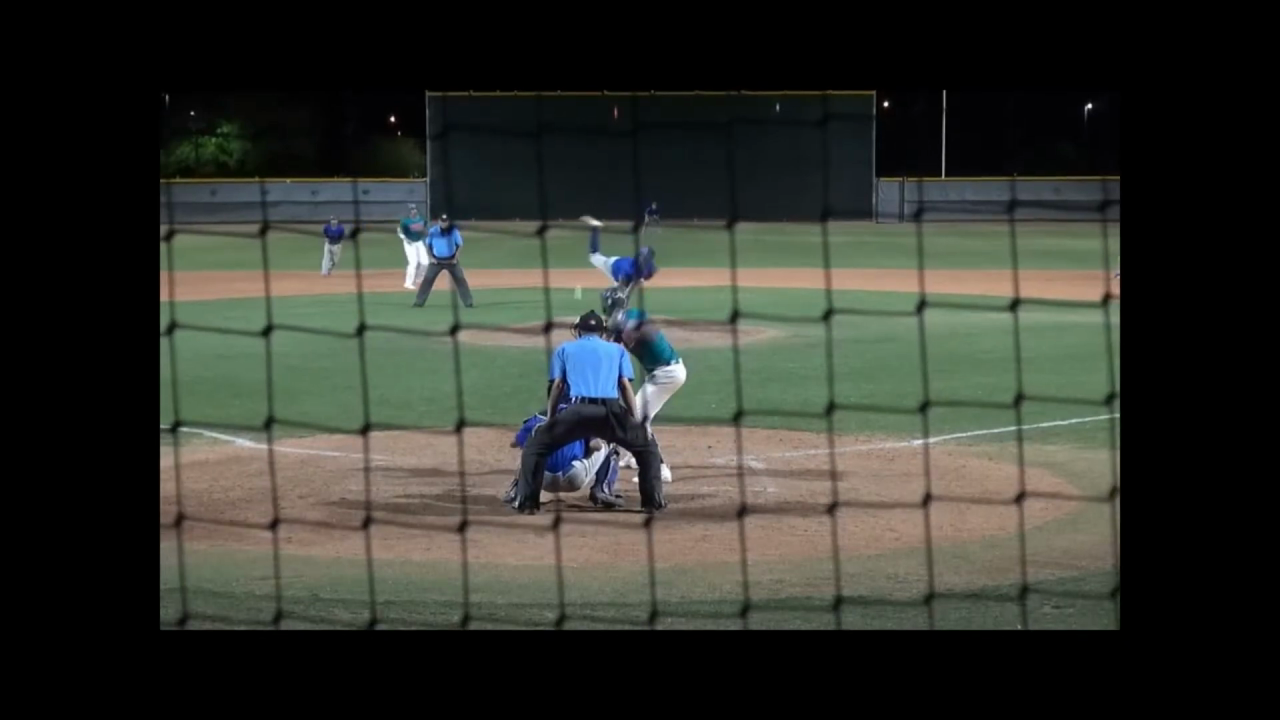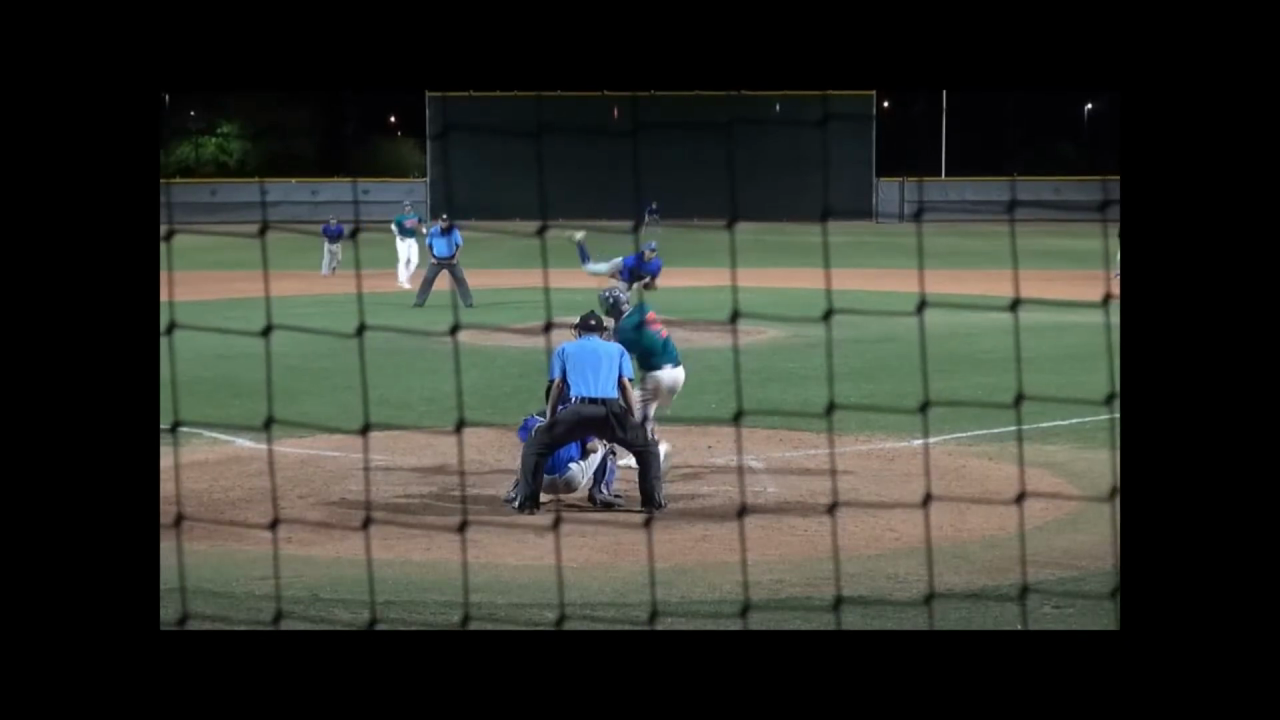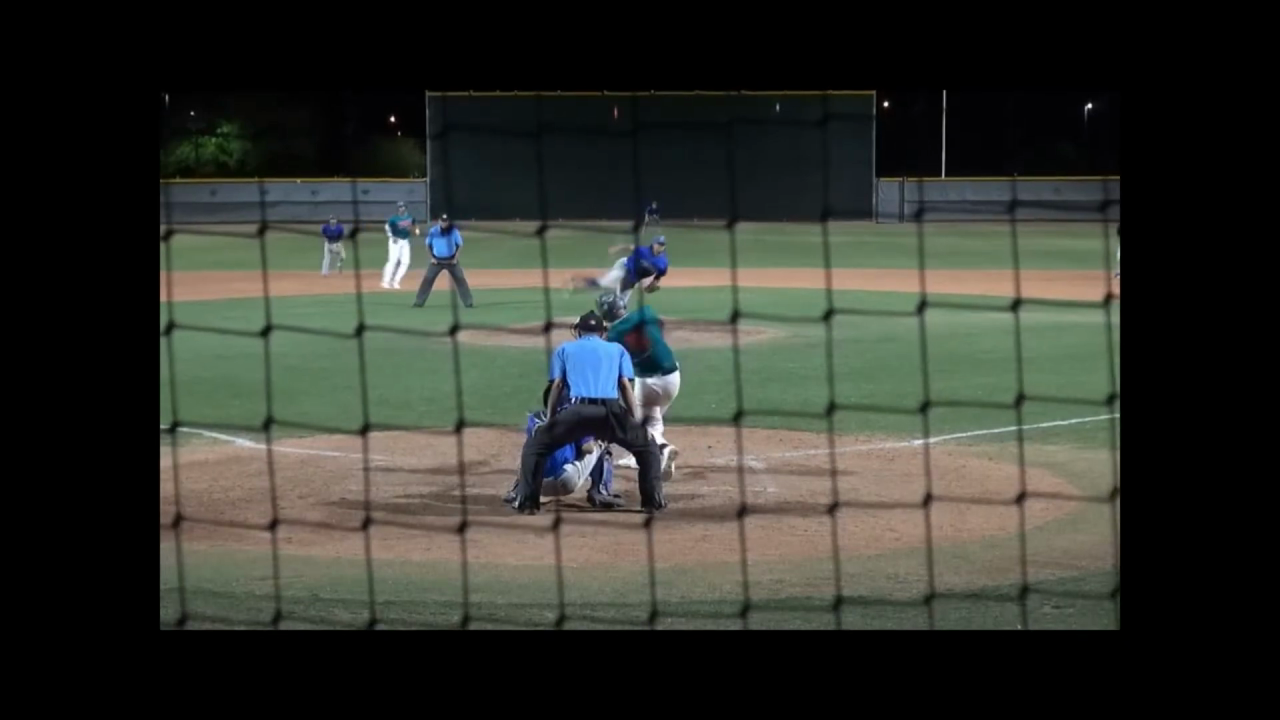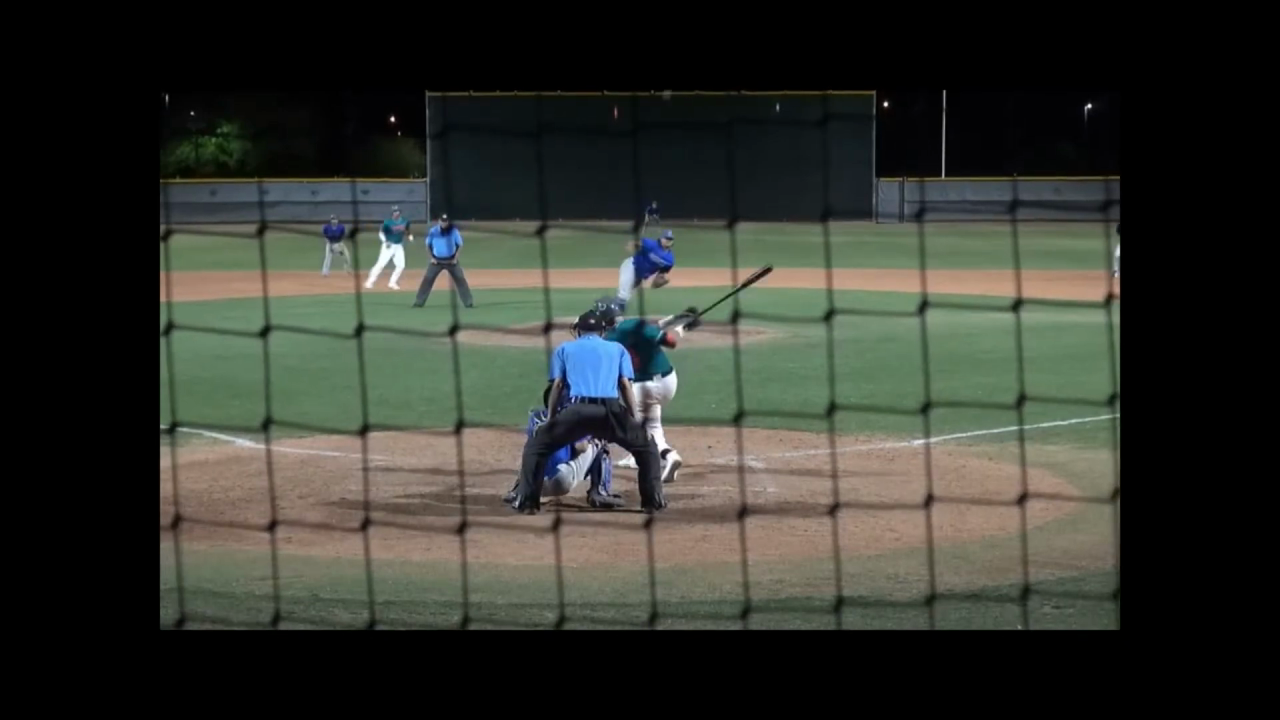
dt=0.1s
person 1, frame 1
left shoulder: (565, 349)
right shoulder: (617, 349)
left elbow: (557, 385)
right elbow: (625, 385)
left wrist: (549, 419)
right wrist: (635, 421)
left hip: (578, 410)
right hip: (610, 411)
left knee: (535, 446)
right knee: (646, 446)
left ankle: (525, 501)
right ankle: (653, 501)
person 1, frame 2
left shoulder: (565, 349)
right shoulder: (617, 349)
left elbow: (557, 385)
right elbow: (625, 385)
left wrist: (549, 419)
right wrist: (635, 420)
left hip: (577, 410)
right hip: (610, 410)
left knee: (535, 446)
right knee: (646, 446)
left ankle: (526, 501)
right ankle: (653, 501)
person 1, frame 3
left shoulder: (565, 349)
right shoulder: (617, 349)
left elbow: (557, 385)
right elbow: (625, 385)
left wrist: (549, 419)
right wrist: (635, 421)
left hip: (577, 410)
right hip: (610, 411)
left knee: (535, 446)
right knee: (646, 446)
left ankle: (526, 501)
right ankle: (653, 501)
person 1, frame 4
left shoulder: (565, 348)
right shoulder: (617, 348)
left elbow: (557, 385)
right elbow: (625, 385)
left wrist: (550, 419)
right wrist: (633, 420)
left hip: (577, 410)
right hip: (611, 410)
left knee: (535, 447)
right knee: (646, 446)
left ankle: (526, 501)
right ankle: (653, 501)
person 2, frame 1
left shoulder: (633, 315)
right shoulder: (623, 322)
left elbow: (652, 332)
left wrist: (625, 328)
right wrist: (615, 328)
left hip: (666, 372)
right hip: (659, 372)
left knee: (639, 418)
right knee: (640, 414)
left ankle: (659, 469)
person 2, frame 2
left shoulder: (622, 329)
right shoulder: (643, 310)
left hip: (656, 376)
right hip: (677, 371)
left knee: (640, 417)
right knee: (647, 416)
left ankle: (657, 453)
person 2, frame 3
left shoulder: (613, 335)
right shoulder: (644, 314)
right elbow: (659, 324)
left hip: (648, 382)
right hip: (672, 378)
left knee: (644, 420)
right knee: (652, 419)
left ankle: (662, 448)
person 2, frame 4
left shoulder: (607, 341)
right shoulder: (636, 325)
right elbow: (671, 341)
right wrist: (683, 324)
left hip: (643, 386)
right hip: (667, 380)
right knee: (651, 422)
left ankle: (667, 455)
right ankle: (637, 457)
